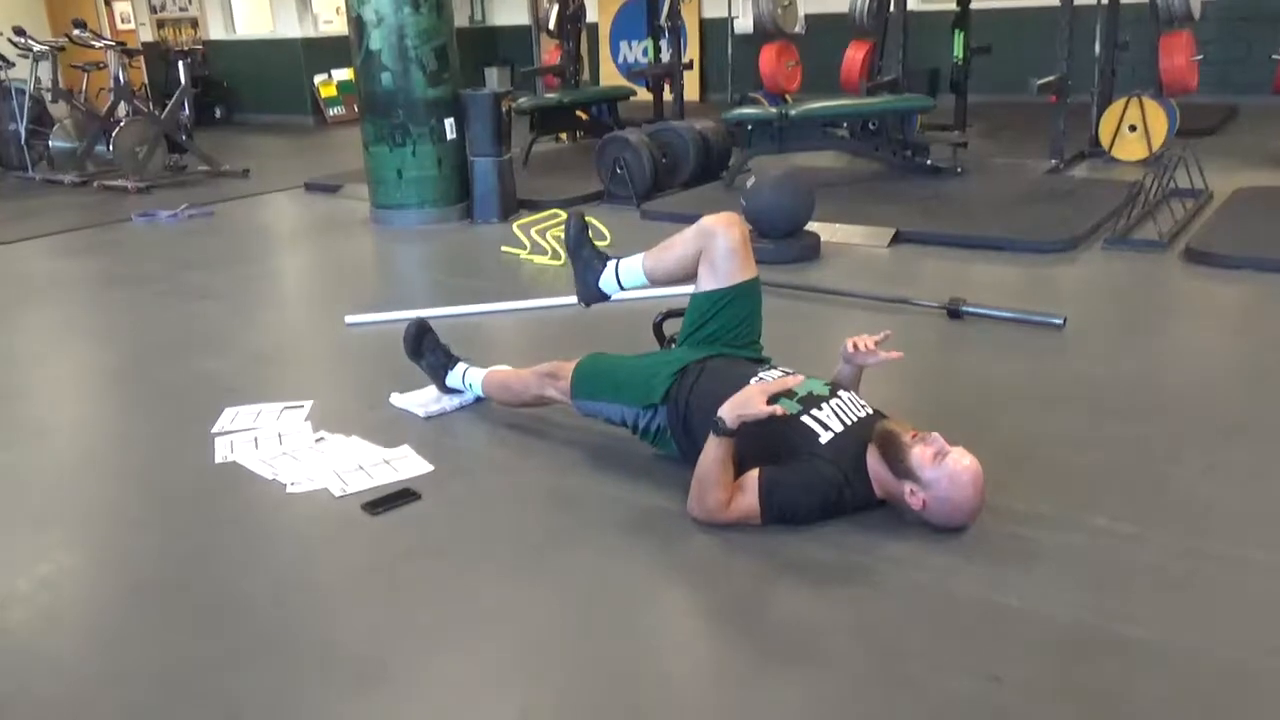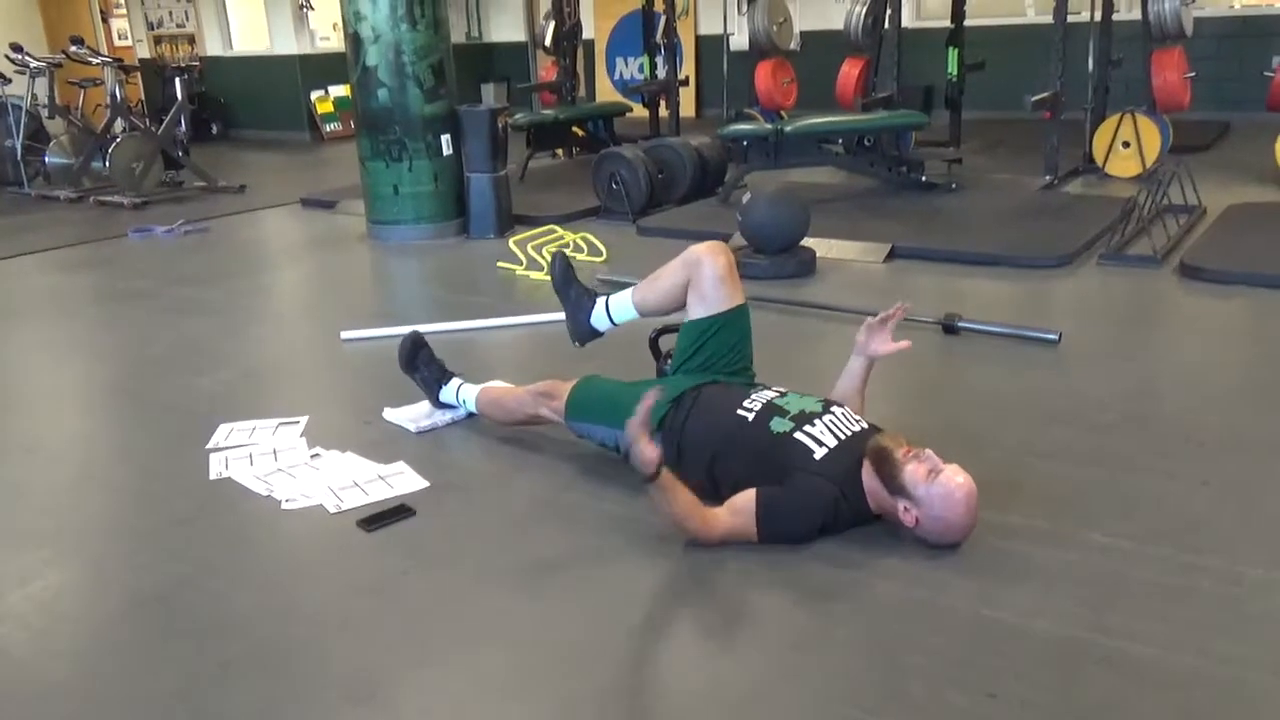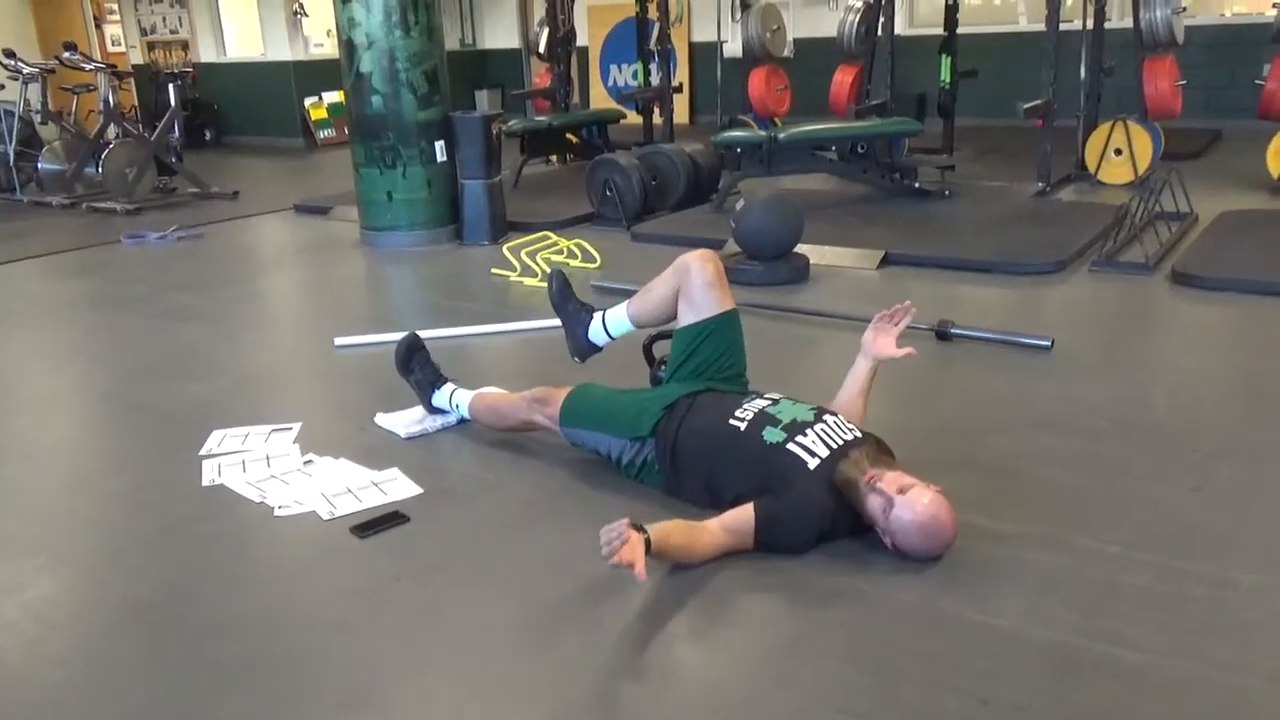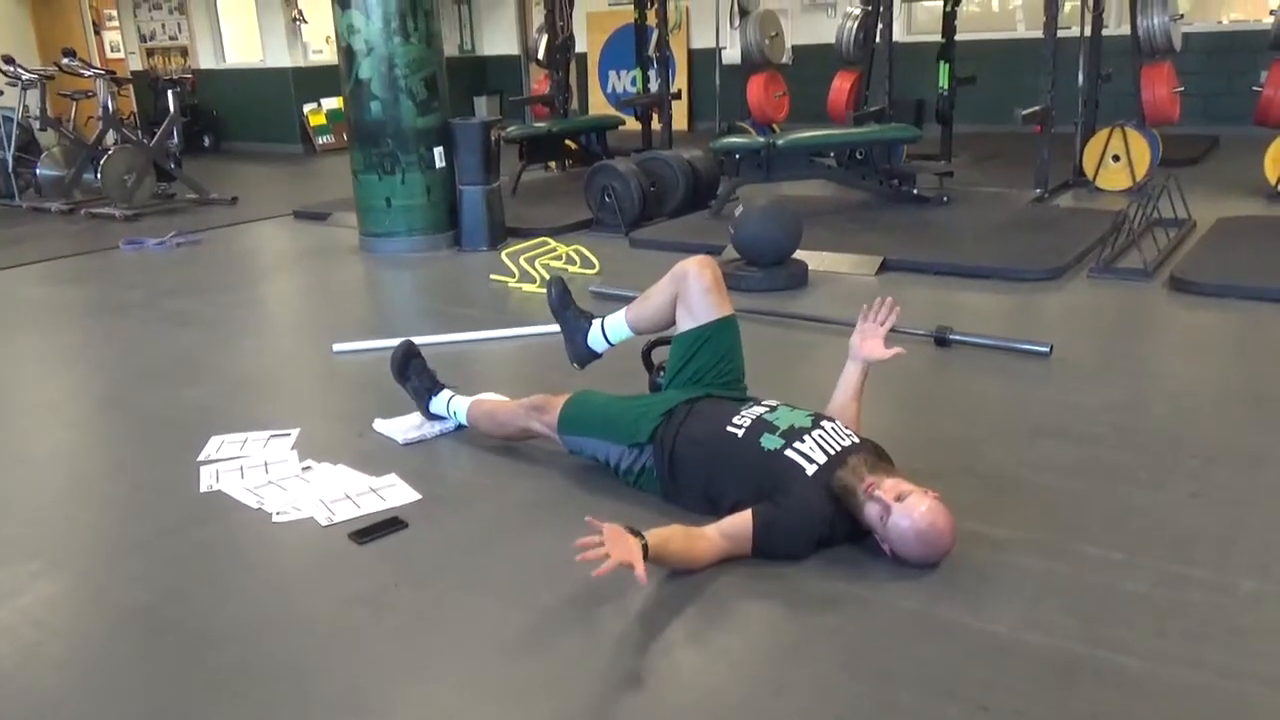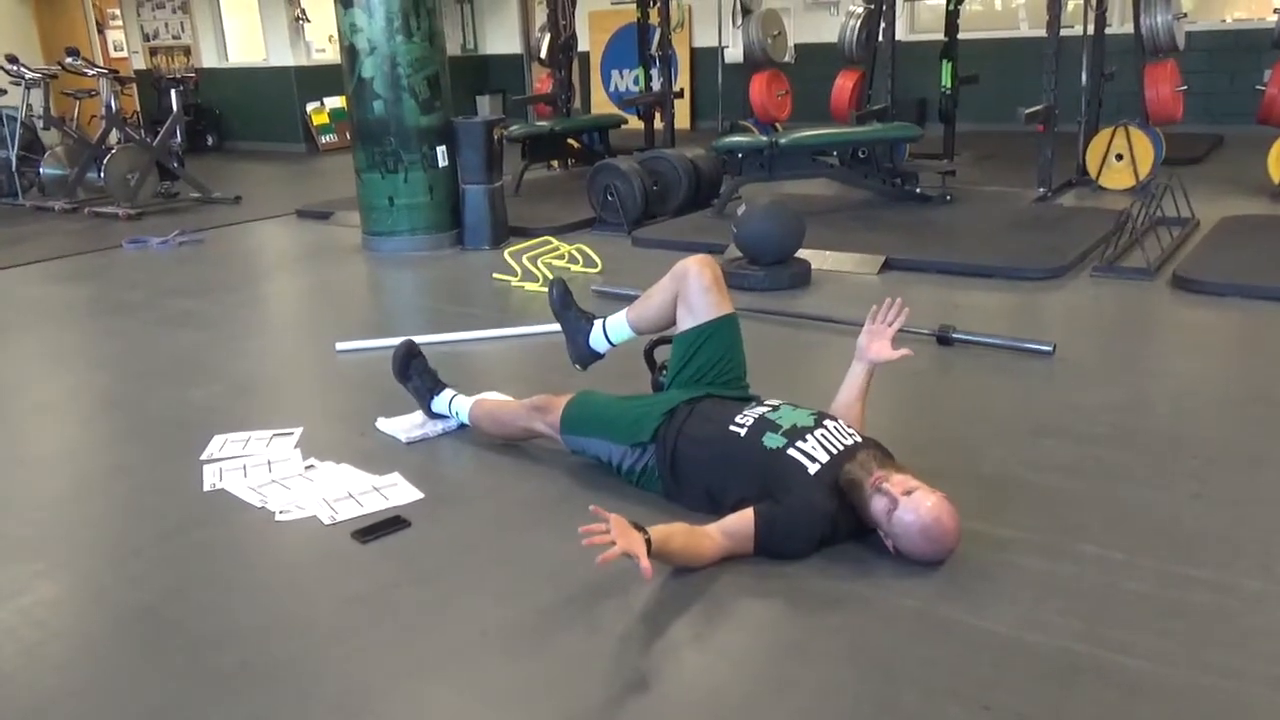
dt=0.7s
person 1, frame 1
left shoulder: (826, 487)
right shoulder: (882, 438)
left elbow: (708, 508)
left wrist: (728, 420)
right wrist: (851, 366)
left hip: (679, 395)
right hip: (735, 364)
left knee: (551, 378)
right knee: (723, 230)
left ankle: (459, 376)
right ankle: (605, 276)
person 1, frame 2
left shoulder: (820, 502)
right shoulder: (879, 452)
left elbow: (704, 525)
left wrist: (653, 467)
right wrist: (863, 363)
left hip: (679, 416)
right hip: (725, 390)
left knee: (547, 398)
right knee: (709, 259)
left ankle: (454, 393)
right ankle: (597, 314)
person 1, frame 3
left shoulder: (810, 511)
right shoulder: (876, 461)
left elbow: (708, 538)
left wrist: (644, 539)
right wrist: (869, 359)
left hip: (664, 433)
right hip: (723, 397)
left knee: (541, 403)
right knee: (699, 266)
left ankle: (448, 398)
right ankle: (594, 329)
person 1, frame 4
left shoulder: (809, 517)
right shoulder: (874, 464)
left elbow: (706, 543)
left wrist: (639, 544)
right wrist: (859, 362)
left hip: (662, 440)
right hip: (720, 402)
left knee: (540, 411)
right knee: (697, 273)
left ankle: (446, 404)
right ankle: (593, 336)
person 1, frame 5
left shoulder: (812, 516)
right shoulder: (877, 466)
left elbow: (709, 542)
left wrist: (643, 539)
right wrist: (863, 364)
left hip: (665, 440)
right hip: (724, 403)
left knee: (541, 412)
right knee: (697, 270)
left ankle: (446, 403)
right ankle: (594, 337)
